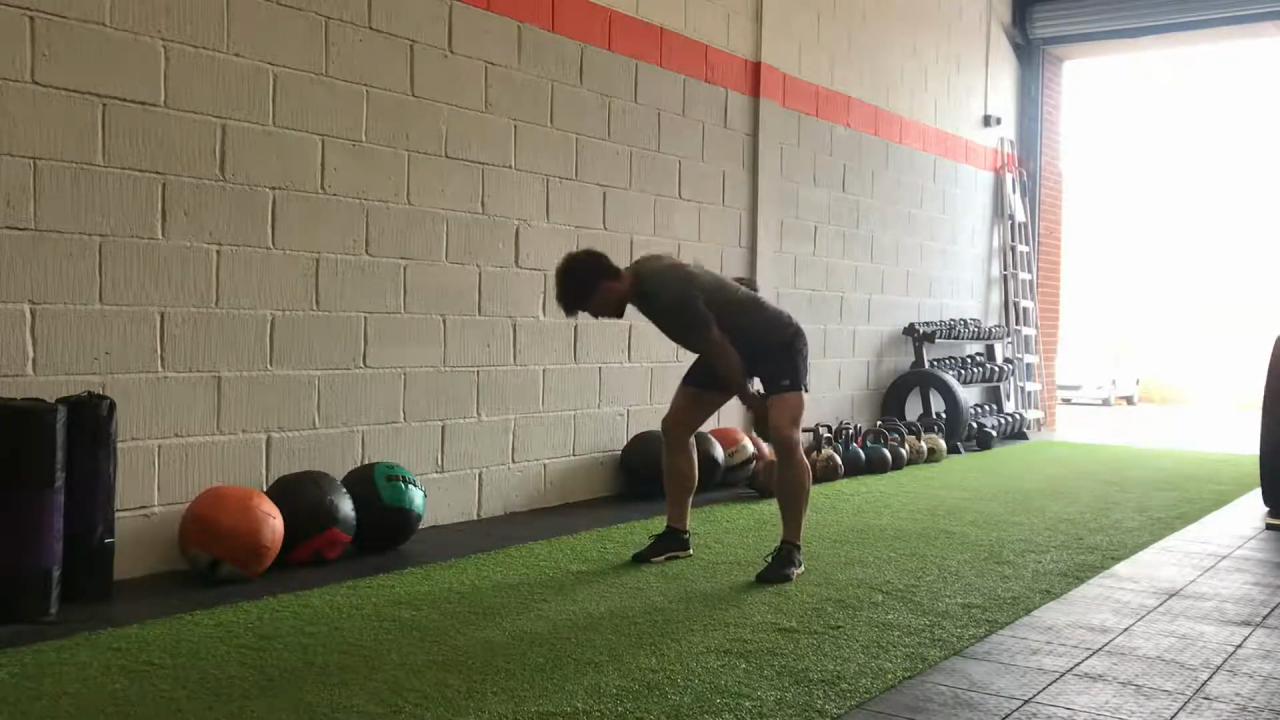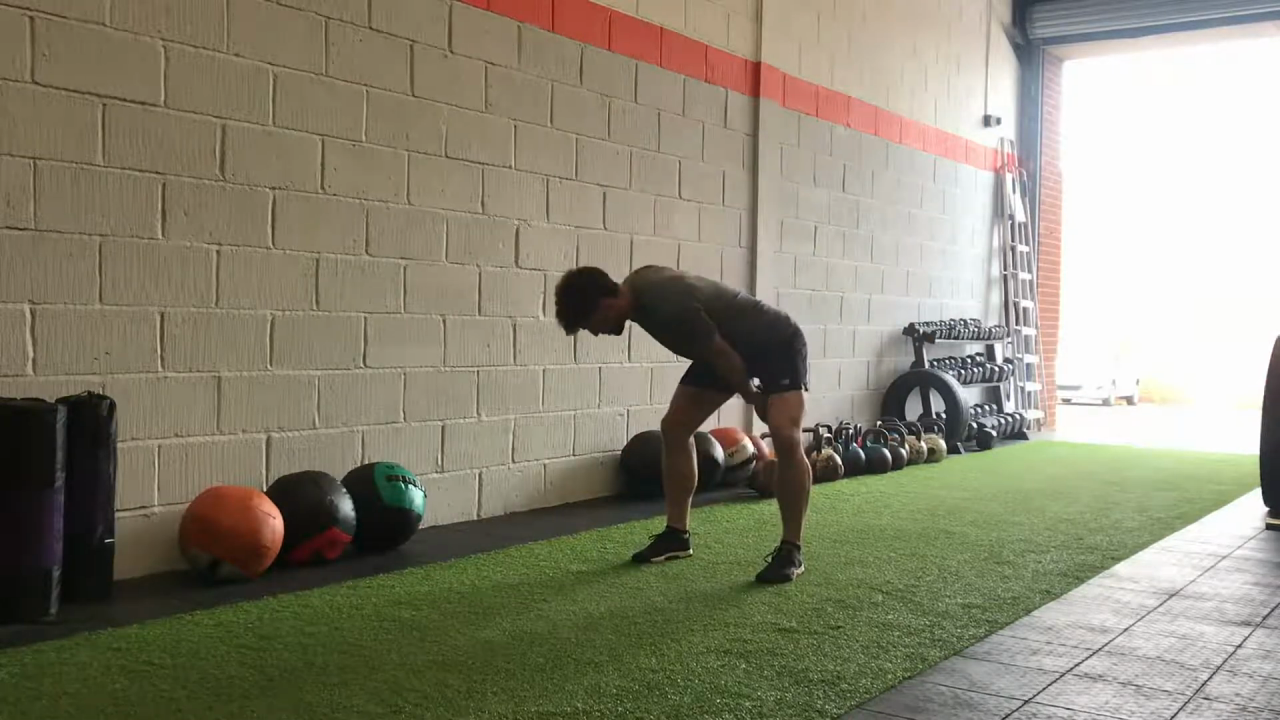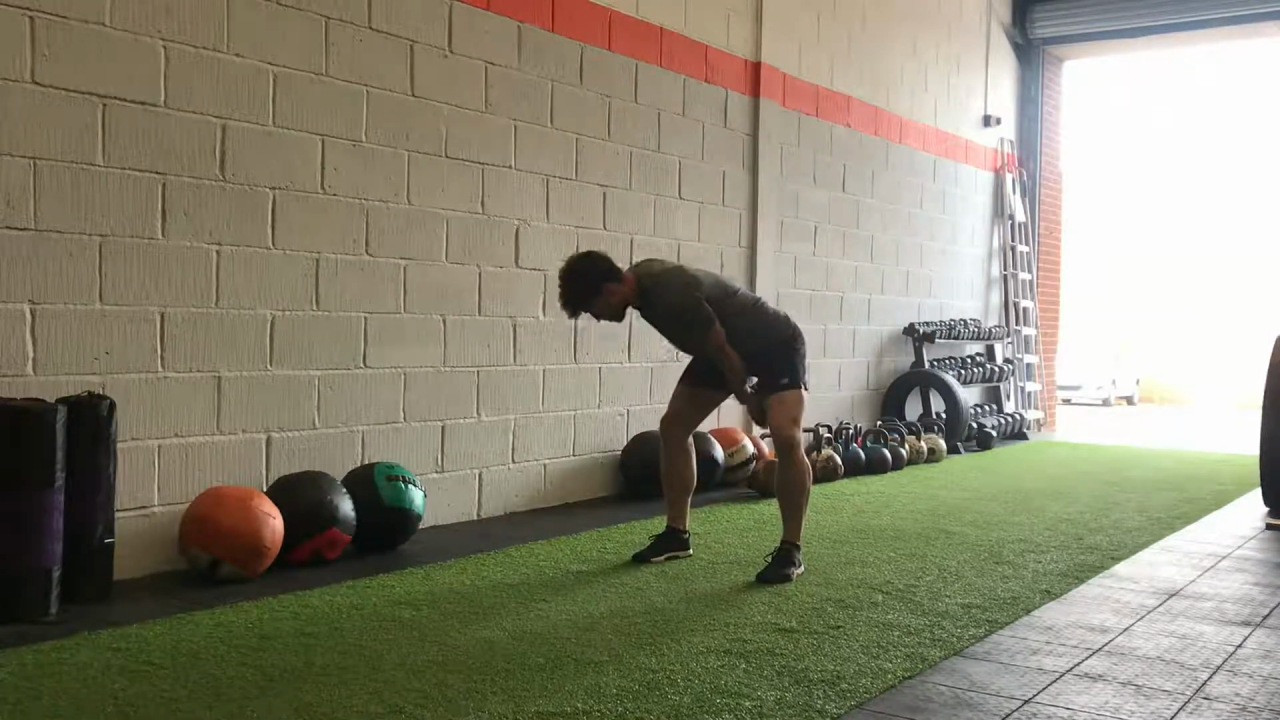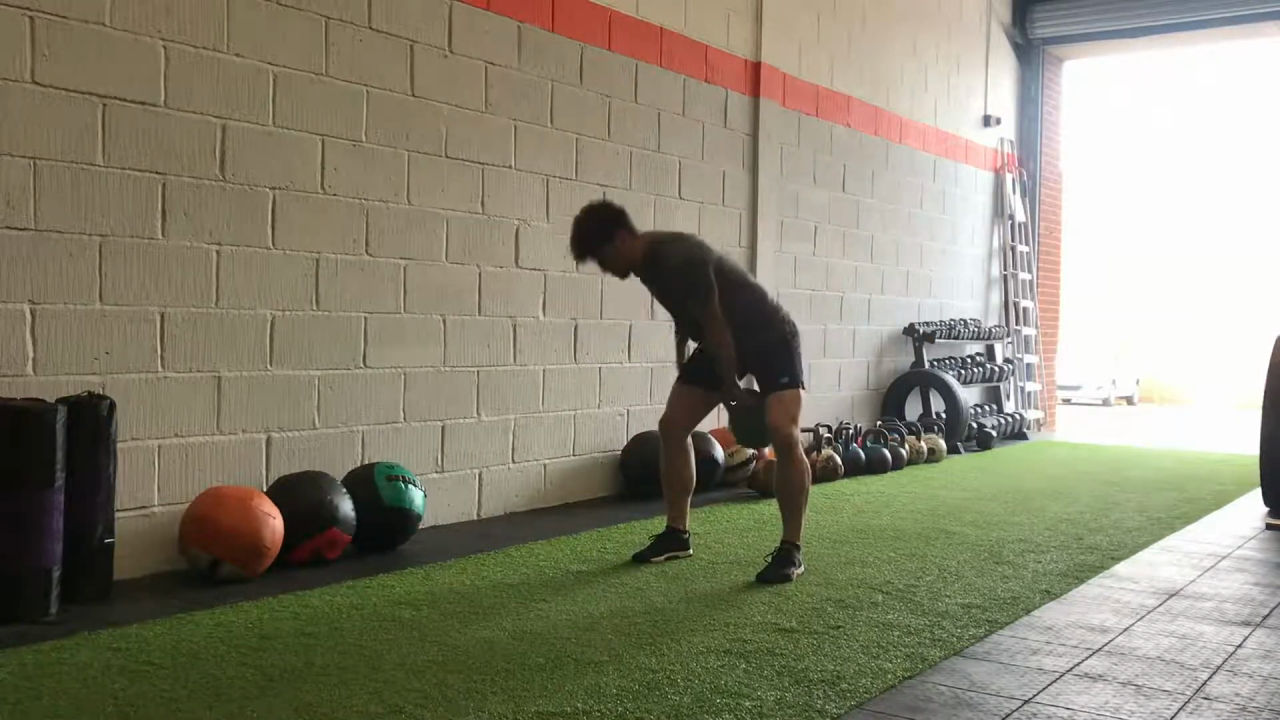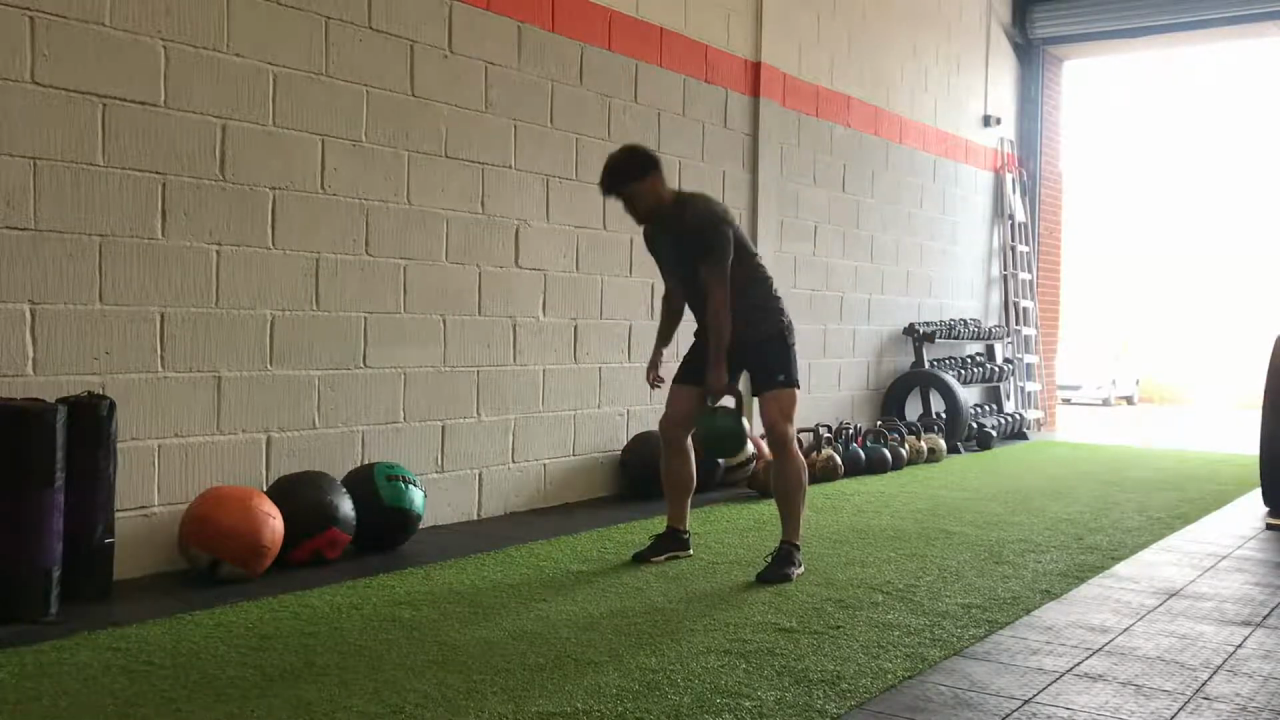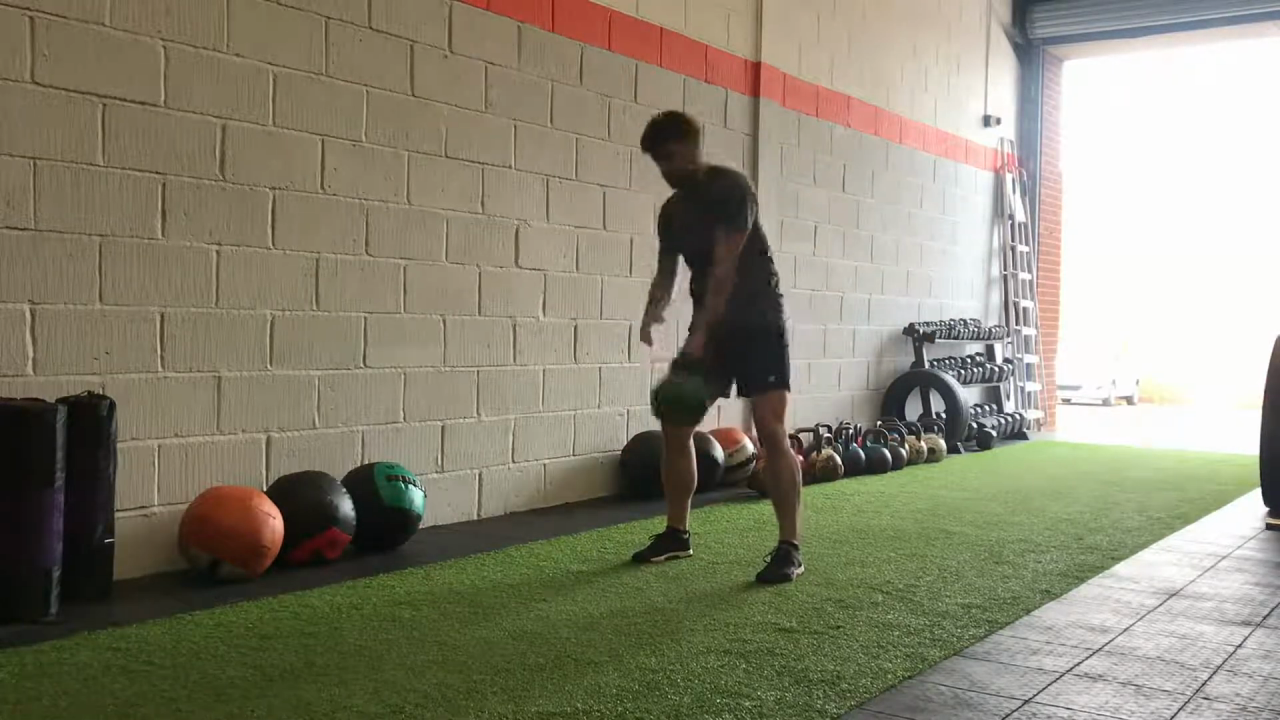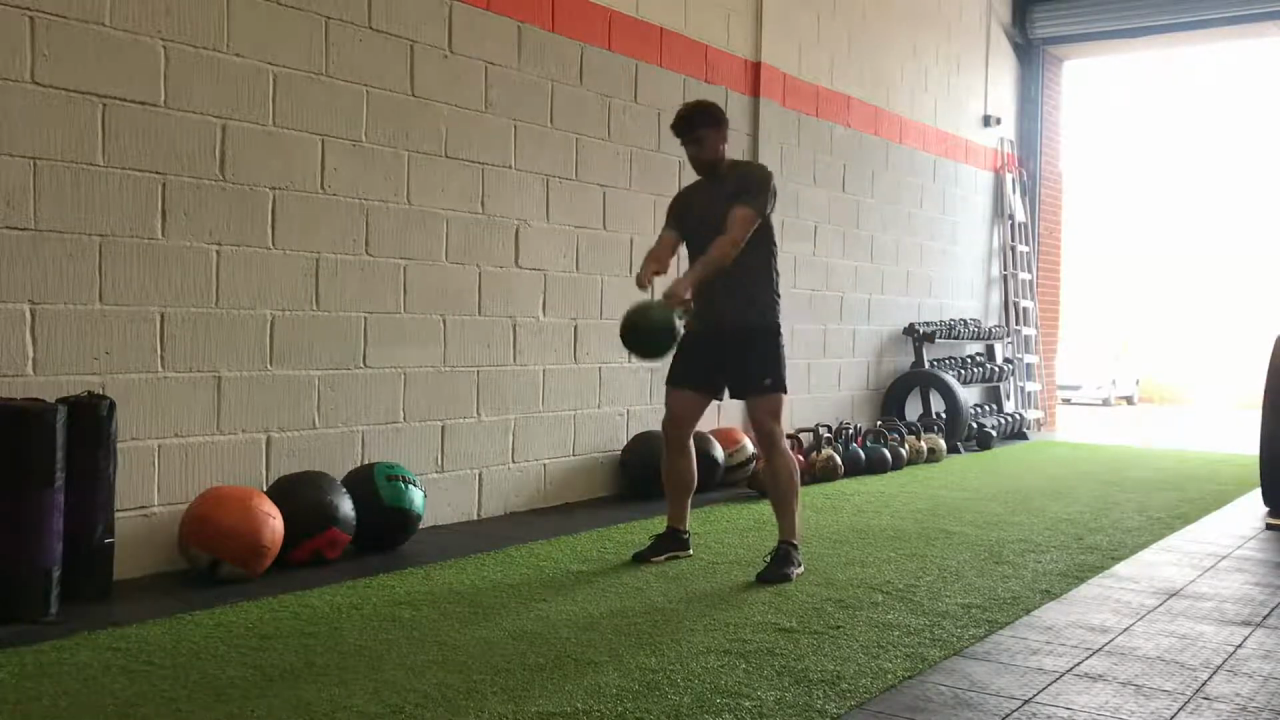
dt=0.1s
person 1, frame 1
left shoulder: (668, 295)
right shoulder: (641, 277)
left elbow: (722, 352)
left wrist: (748, 397)
left hip: (777, 342)
right hip: (734, 343)
left knee: (785, 436)
right knee: (674, 428)
left ankle: (791, 550)
right ankle: (677, 533)
person 1, frame 2
left shoulder: (669, 309)
right shoulder: (639, 287)
left elbow: (725, 357)
left wrist: (752, 394)
left hip: (776, 343)
right hip: (733, 344)
left knee: (785, 436)
right knee: (674, 426)
left ankle: (790, 550)
right ankle: (677, 533)
person 1, frame 3
left shoulder: (672, 298)
right shoulder: (641, 279)
left elbow: (723, 353)
left wrist: (748, 399)
left hip: (775, 344)
right hip: (731, 344)
left knee: (786, 436)
right knee: (672, 427)
left ankle: (790, 549)
right ankle: (677, 533)
person 1, frame 4
left shoulder: (682, 259)
right shoulder: (645, 257)
left elbow: (718, 329)
left wrist: (731, 387)
right wrist: (683, 355)
left hip: (769, 334)
right hip: (716, 347)
left knee: (784, 435)
right knee: (672, 425)
left ankle: (791, 549)
right ankle: (676, 534)
person 1, frame 5
left shoulder: (704, 216)
right shoulder: (656, 230)
left elbow: (718, 297)
left wrist: (718, 368)
right wrist: (658, 350)
left hip: (764, 333)
right hip: (714, 337)
left knee: (780, 435)
right knee: (671, 427)
left ankle: (790, 549)
right ankle: (676, 534)
person 1, frame 6
left shoulder: (731, 188)
right shoulder: (672, 209)
left elbow: (726, 270)
right elbow: (666, 271)
left wrist: (701, 333)
right wrist: (652, 312)
left hip: (759, 325)
right hip: (708, 330)
left knee: (771, 434)
right knee: (675, 426)
left ankle: (790, 548)
right ankle: (677, 533)
person 1, frame 7
left shoulder: (754, 178)
right shoulder: (686, 198)
left elbow: (734, 240)
right elbow: (666, 245)
left wrist: (688, 281)
right wrist: (649, 268)
left hip: (754, 327)
right hip: (705, 324)
left knee: (768, 434)
right knee: (674, 426)
left ankle: (788, 547)
right ankle: (677, 533)
